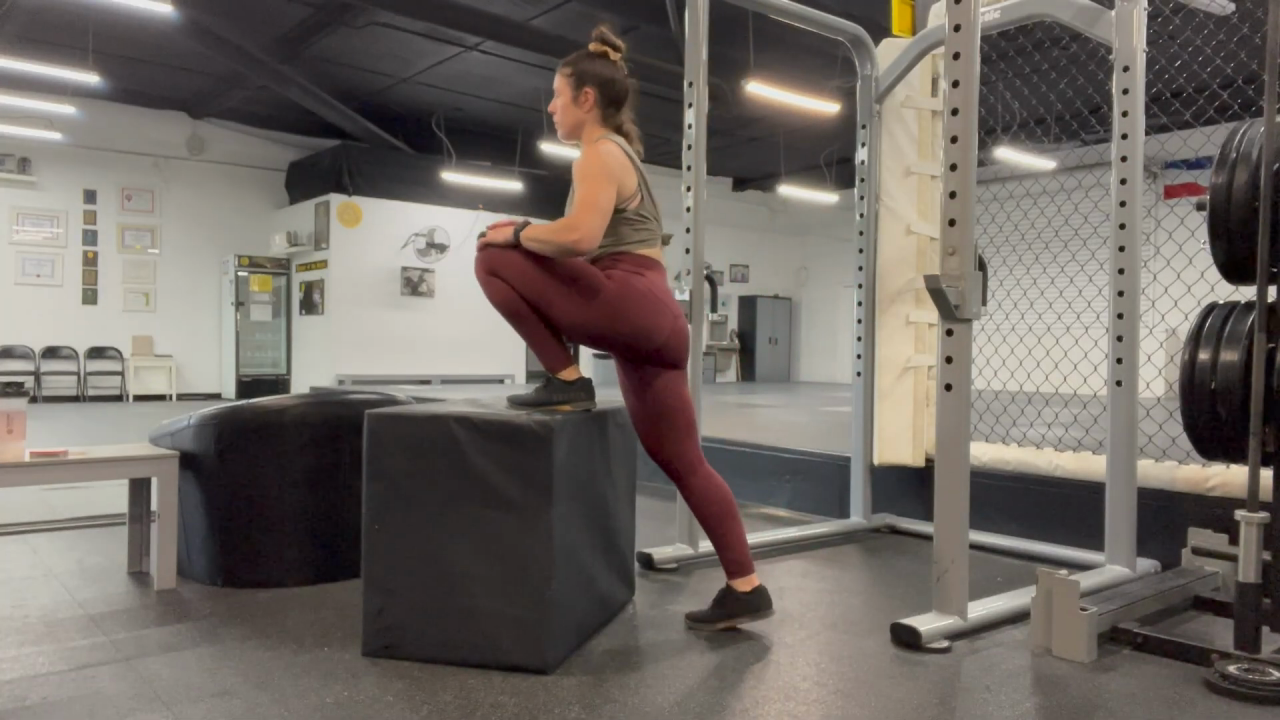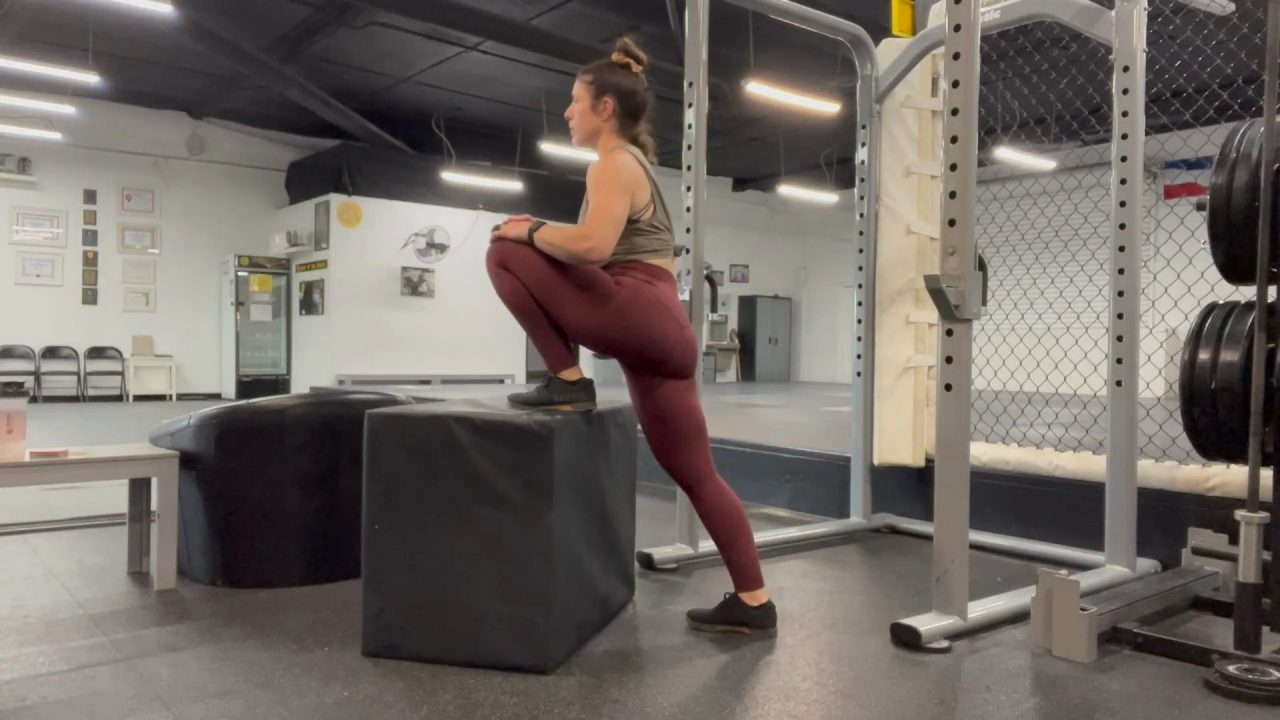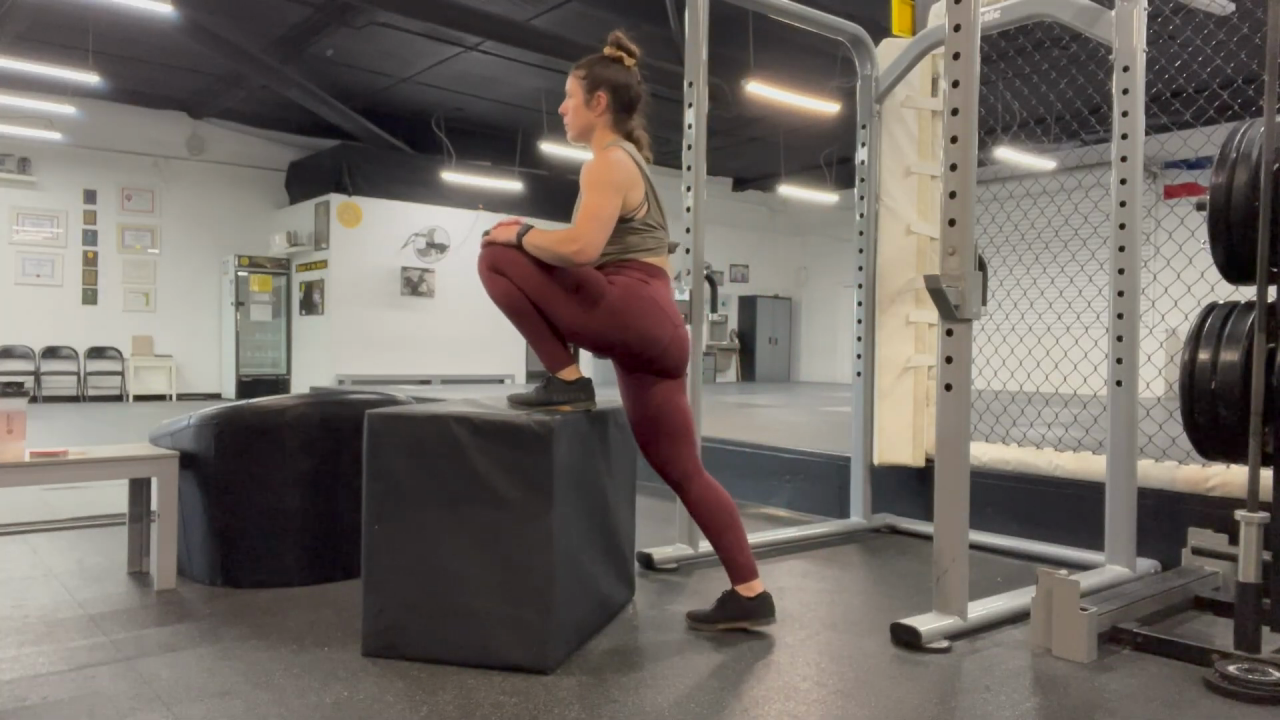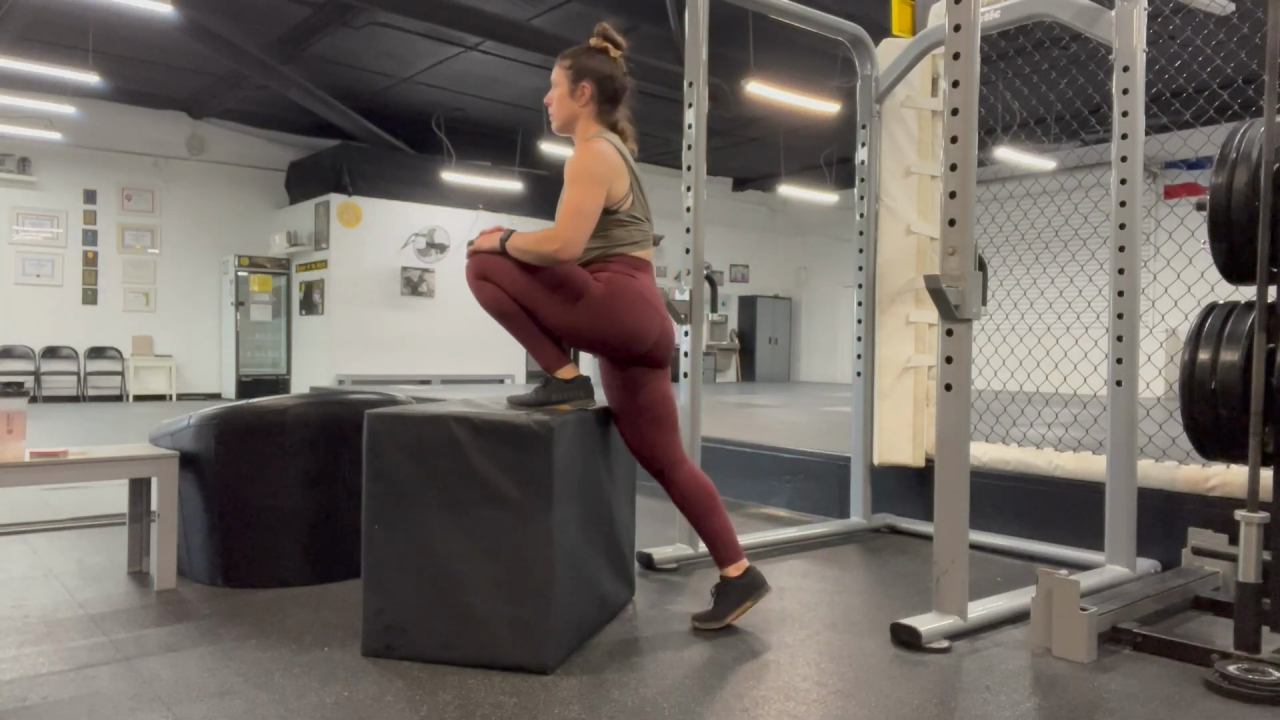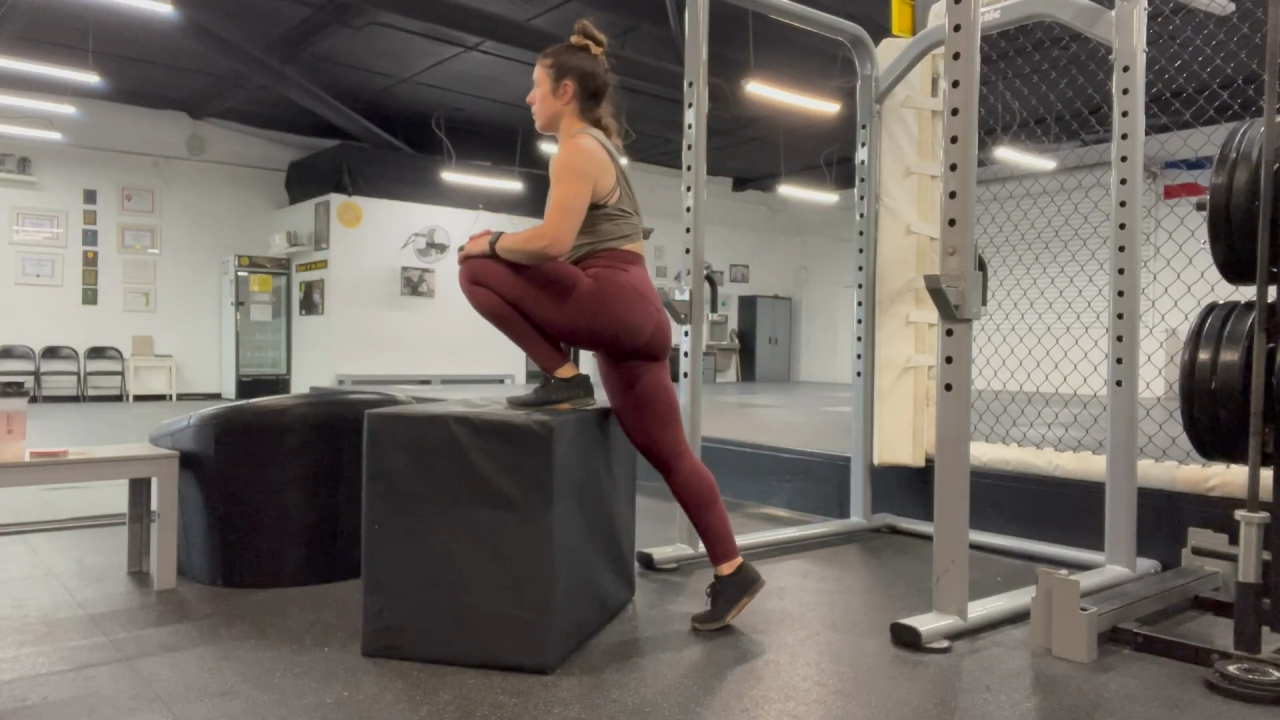
dt=0.3s
person 1, frame 1
left shoulder: (598, 154)
right shoulder: (618, 154)
left elbow: (581, 238)
left wrist: (519, 233)
right wrist: (533, 235)
left hip: (632, 312)
right hip: (654, 324)
left knee: (494, 258)
right knee: (683, 464)
left ankle: (566, 381)
right ankle: (745, 588)
person 1, frame 2
left shoulder: (613, 163)
right shoulder: (632, 163)
left elbow: (593, 245)
left wrist: (530, 232)
right wrist: (545, 235)
left hip: (640, 321)
right hip: (662, 331)
left knee: (505, 252)
right knee: (695, 474)
left ankle: (567, 381)
right ankle: (752, 601)
person 1, frame 3
left shoulder: (607, 162)
right shoulder: (627, 160)
left elbow: (582, 249)
left wrist: (521, 234)
right wrist: (534, 238)
left hip: (632, 317)
right hip: (653, 328)
left knee: (497, 258)
right knee: (682, 470)
left ankle: (567, 381)
right ankle: (748, 593)
person 1, frame 4
left shoulder: (591, 154)
right shoulder: (612, 151)
left elbow: (565, 246)
left wrist: (502, 239)
right wrist: (517, 241)
left hip: (619, 311)
right hip: (638, 319)
left knee: (484, 264)
right knee: (665, 459)
left ankle: (564, 380)
right ankle: (737, 574)
person 1, frame 5
left shoulder: (576, 148)
right shoulder: (596, 146)
left elbow: (553, 242)
left wrist: (493, 242)
right wrist: (508, 243)
left hip: (613, 305)
right hip: (634, 314)
left knee: (478, 270)
right knee: (668, 453)
left ankle: (562, 379)
right ankle: (731, 573)
